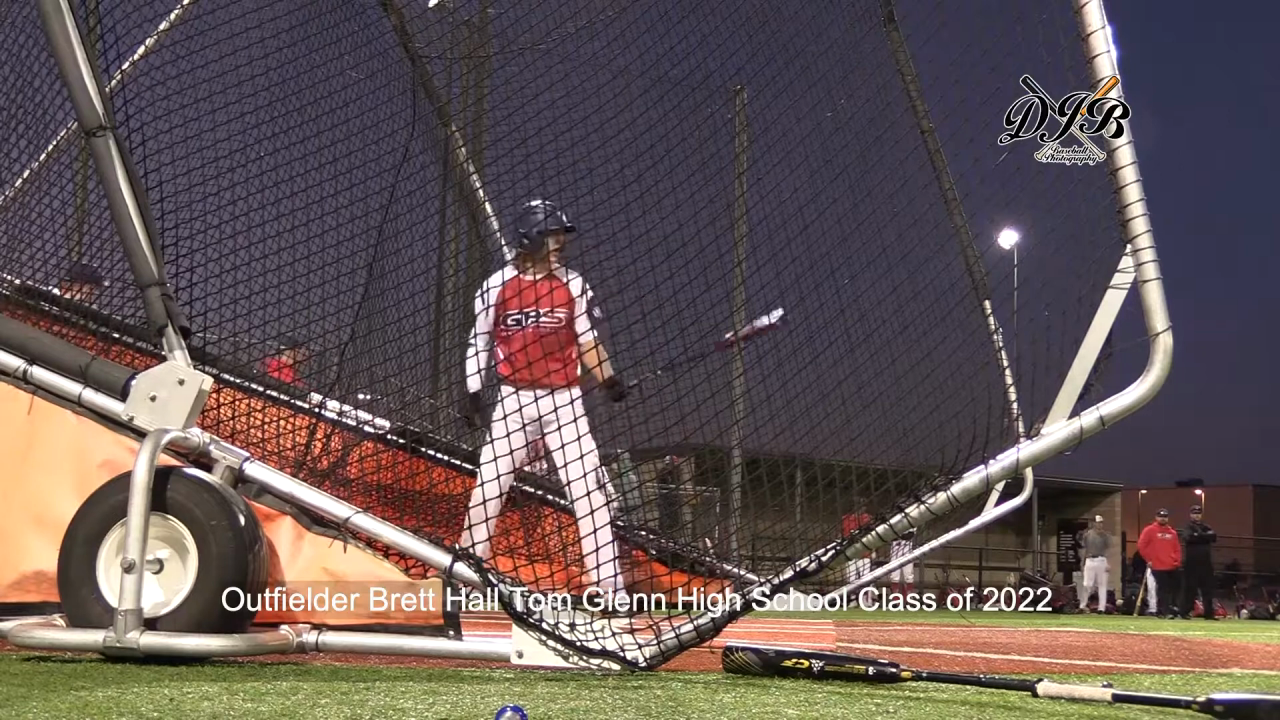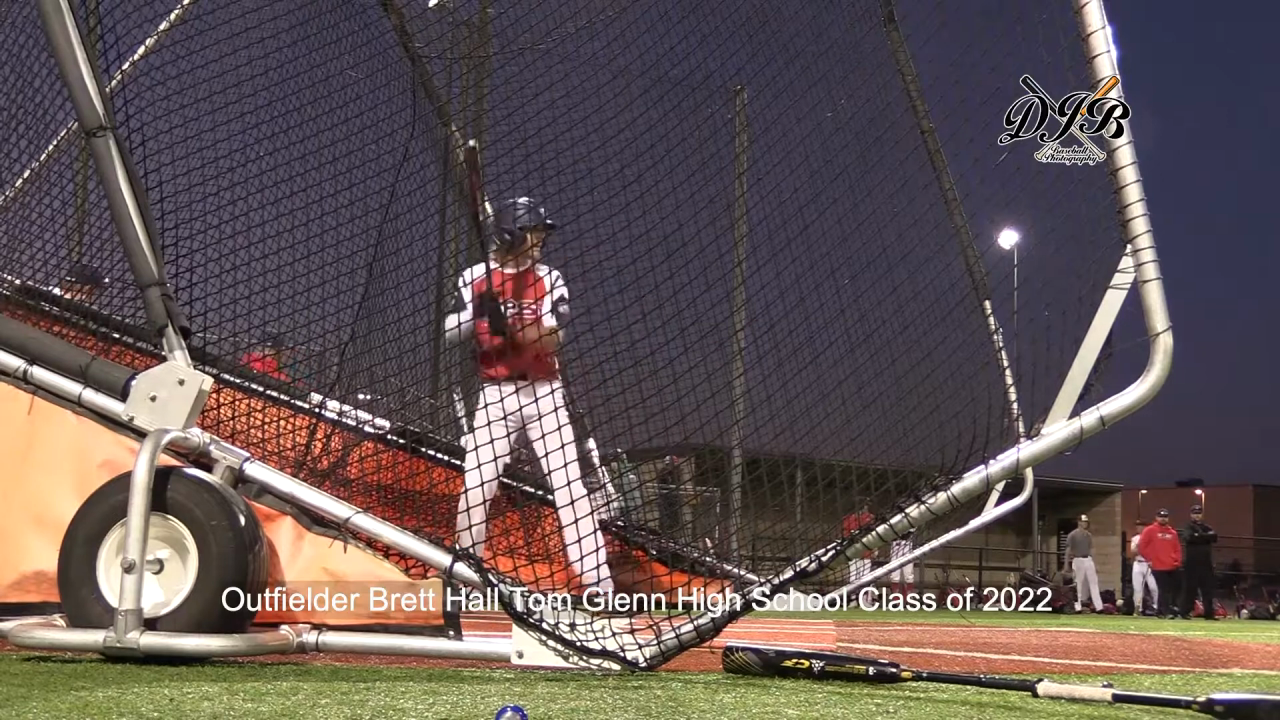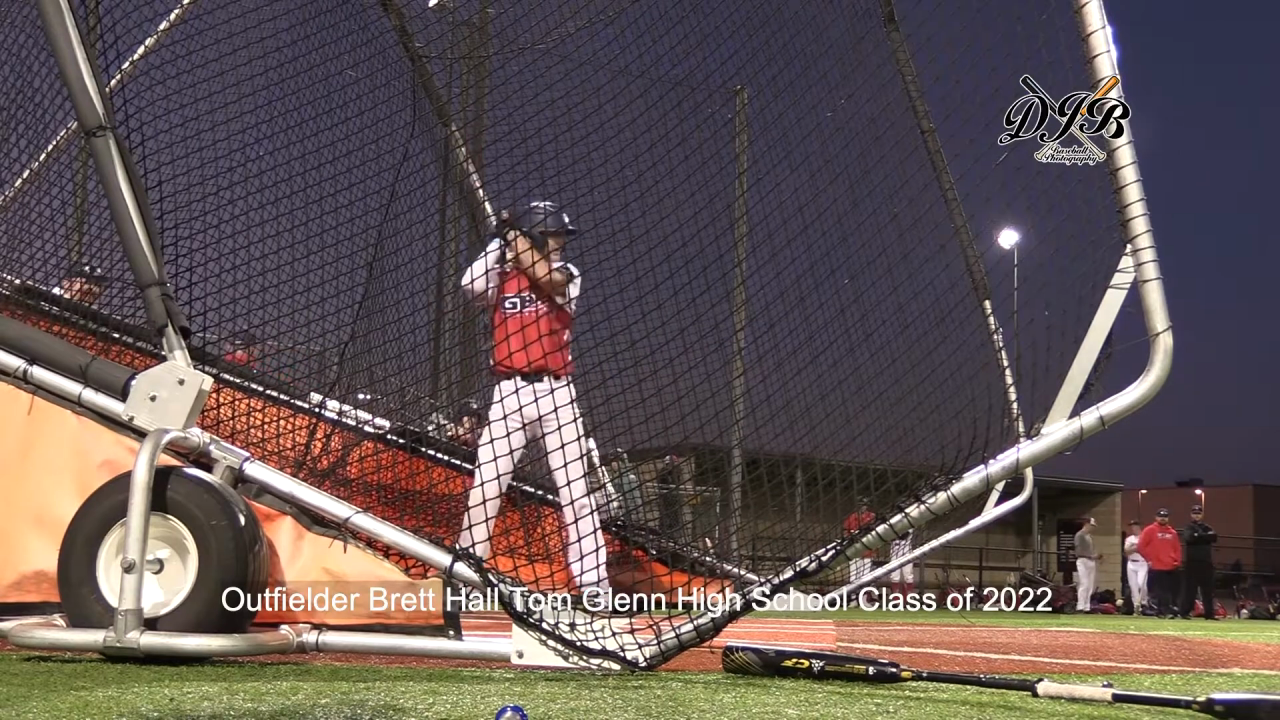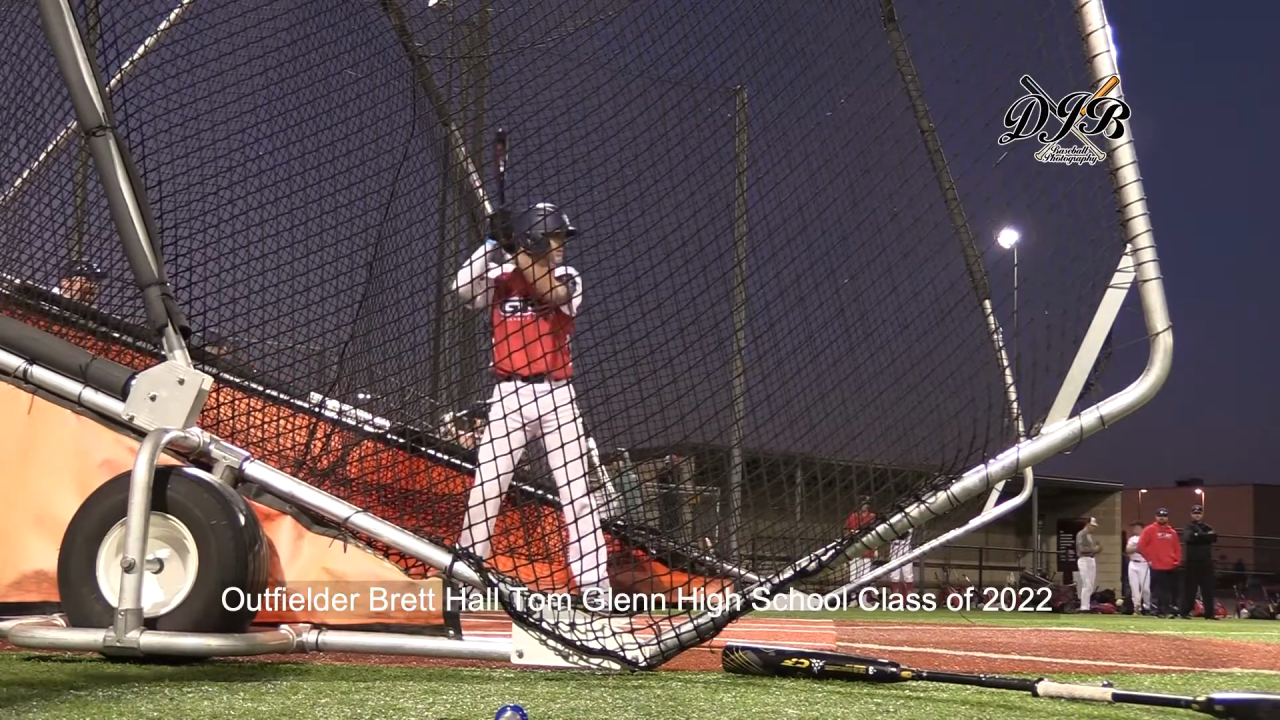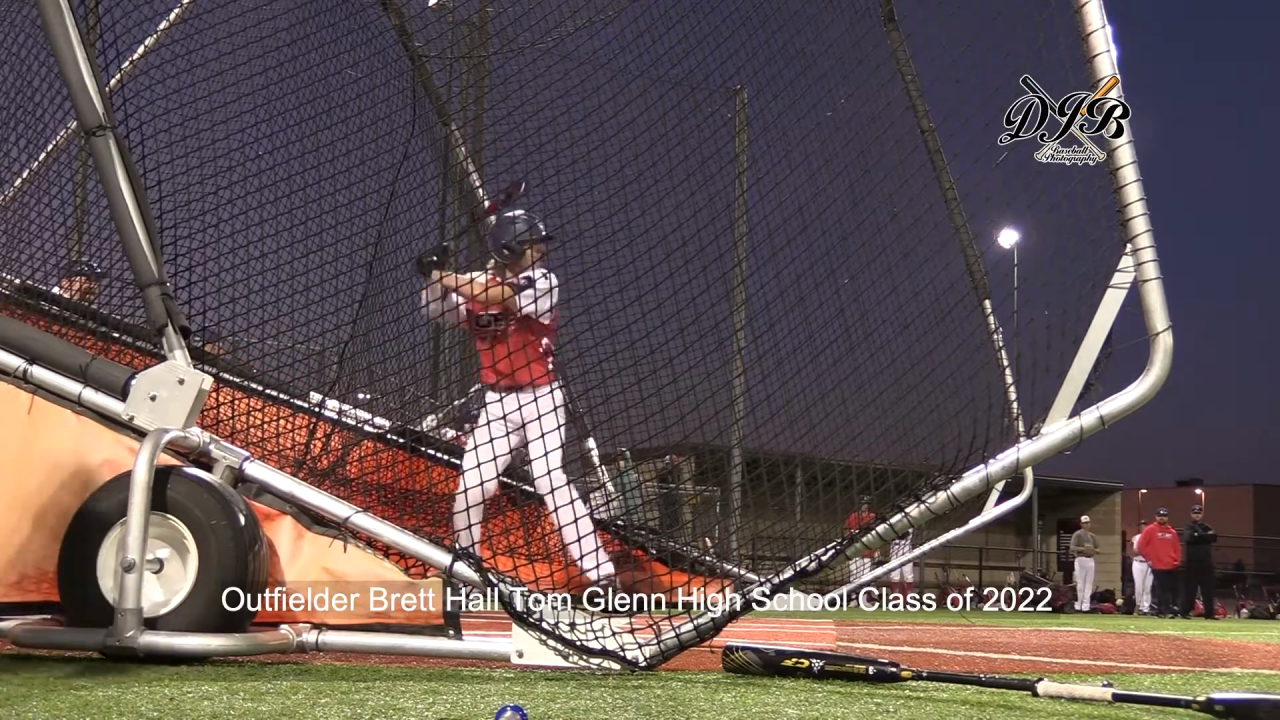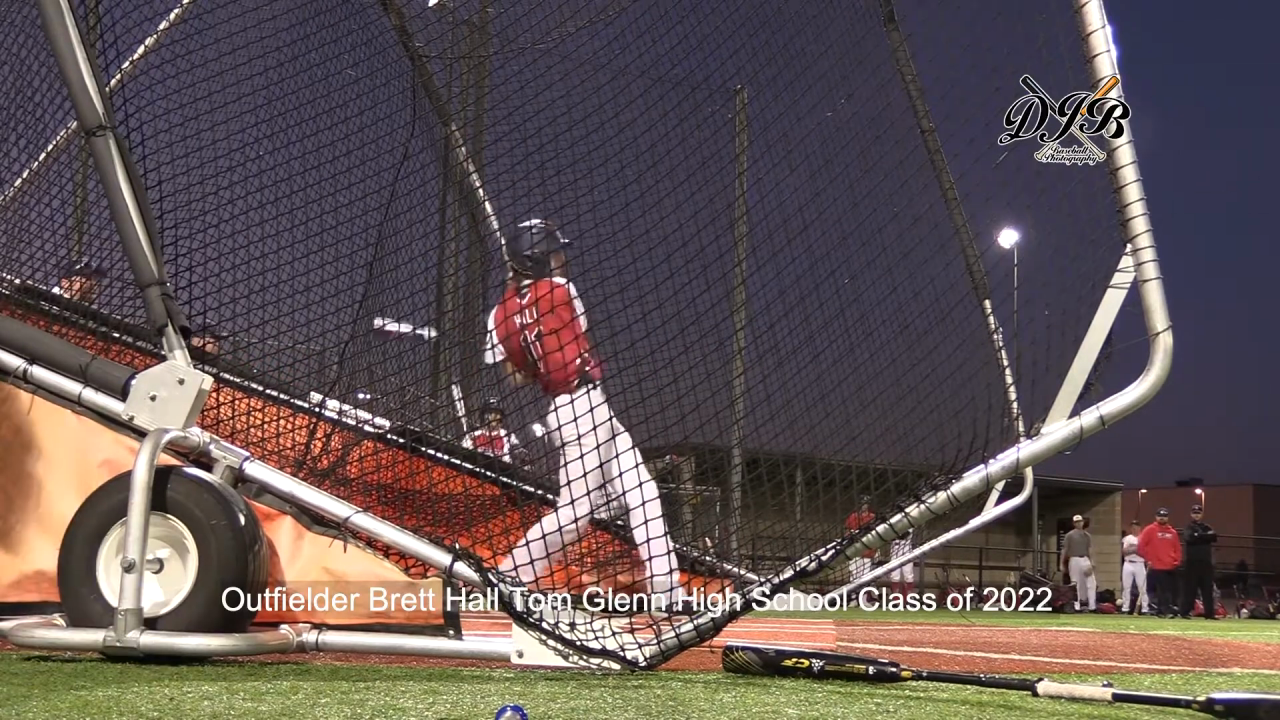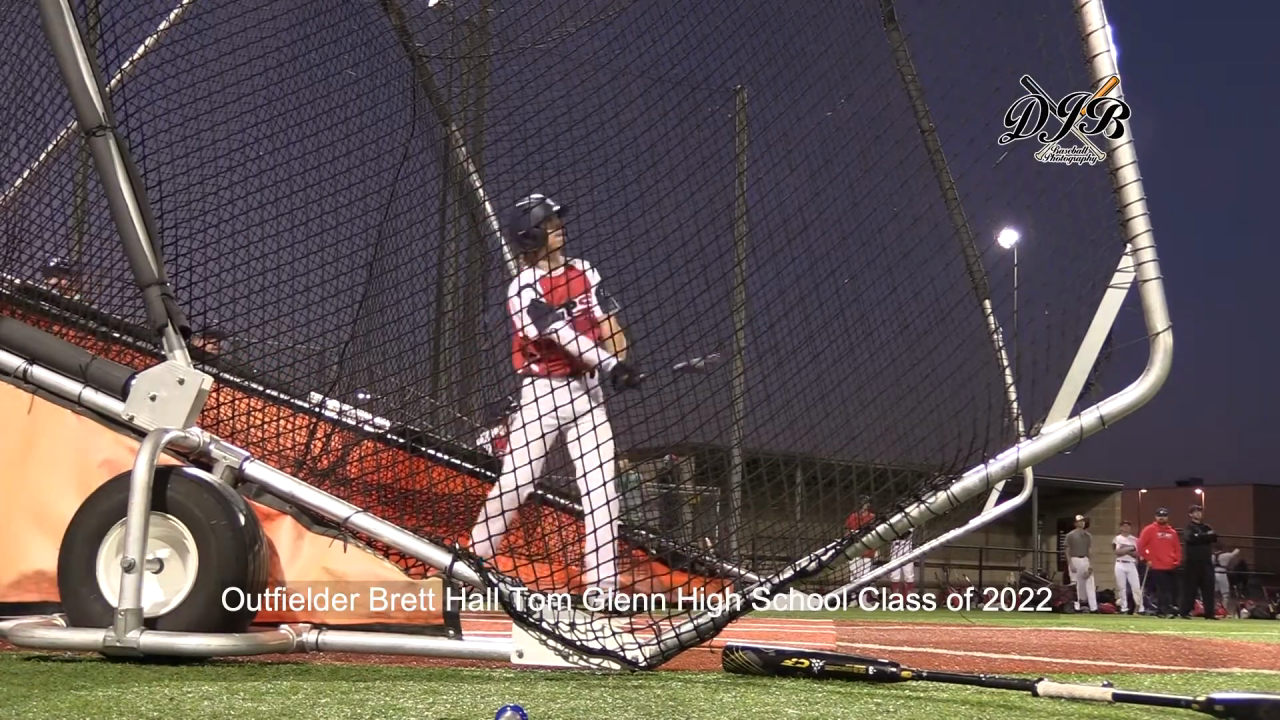
dt=0.7s
person 1, frame 1
left shoulder: (573, 285)
right shoulder: (497, 287)
left elbow: (587, 341)
right elbow: (479, 343)
left wrist: (608, 379)
right wrist: (474, 393)
left hip: (565, 401)
right hip: (514, 400)
left knee: (588, 490)
right knee: (489, 489)
left ankle: (610, 584)
person 1, frame 2
left shoulder: (549, 280)
right shoulder: (476, 277)
left elbow: (553, 339)
right elbow: (450, 331)
left wrist: (511, 328)
right wrist: (477, 312)
left hip: (543, 393)
right hip: (495, 395)
left knee: (569, 486)
right knee: (476, 488)
left ankle: (598, 579)
person 1, frame 3
left shoulder: (567, 275)
right shoulder: (501, 277)
left elbow: (546, 278)
right elbow: (473, 285)
left wrist: (515, 233)
right wrist: (500, 241)
left hip: (556, 393)
right hip: (510, 393)
left knee: (575, 488)
right knee: (486, 485)
left ankle: (594, 580)
person 1, frame 4
left shoulder: (568, 278)
right shoulder: (499, 278)
left elbow: (551, 293)
right elbow: (464, 288)
left wrist: (516, 250)
right wrist: (493, 242)
left hip: (556, 395)
right hip: (510, 395)
left knee: (576, 489)
right knee: (486, 486)
left ankle: (594, 580)
person 1, frame 5
left shoulder: (543, 281)
right shoulder: (476, 282)
left elbow: (494, 294)
right elbow: (433, 308)
left wrist: (443, 276)
right wrist: (436, 273)
left hip: (540, 399)
right hip: (497, 404)
left knee: (550, 483)
right knee: (472, 488)
left ankle: (600, 574)
person 1, frame 6
left shoulder: (501, 311)
right shoulder: (560, 289)
left elbow: (516, 375)
left hip: (590, 406)
right hip: (583, 406)
left knee: (641, 490)
right knee: (576, 509)
left ankle: (665, 589)
right ankle: (510, 578)
person 1, frame 7
left shoulder: (584, 270)
right shoulder: (524, 287)
left elbow: (608, 321)
right elbow: (561, 334)
left wrist: (621, 361)
right wrist: (607, 363)
left hip: (588, 389)
right hip: (542, 391)
left knee: (599, 487)
right knee: (513, 484)
left ankle: (602, 585)
